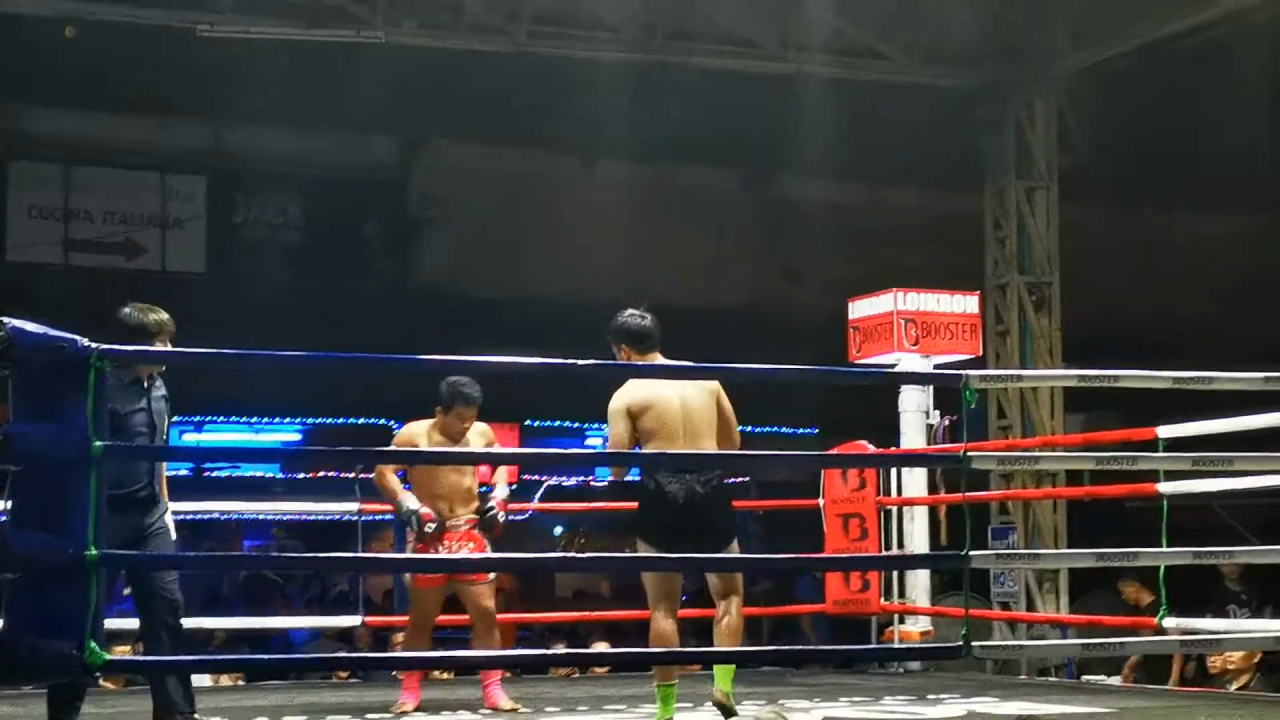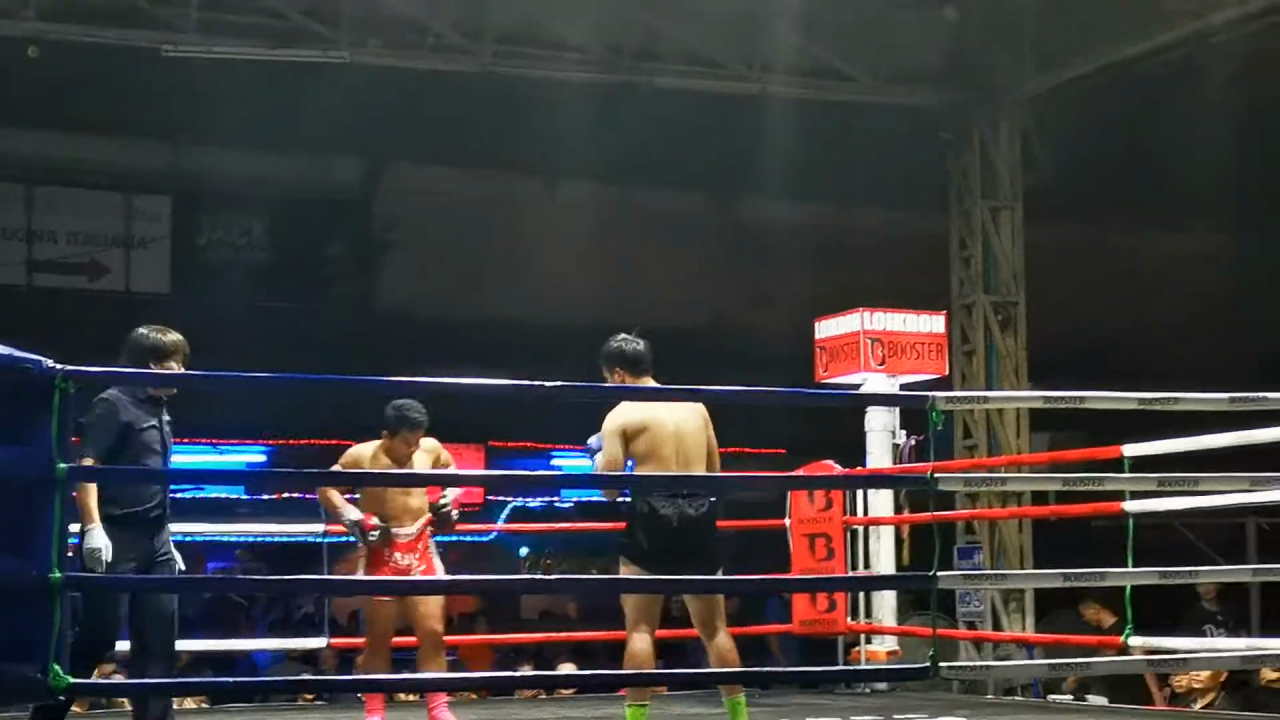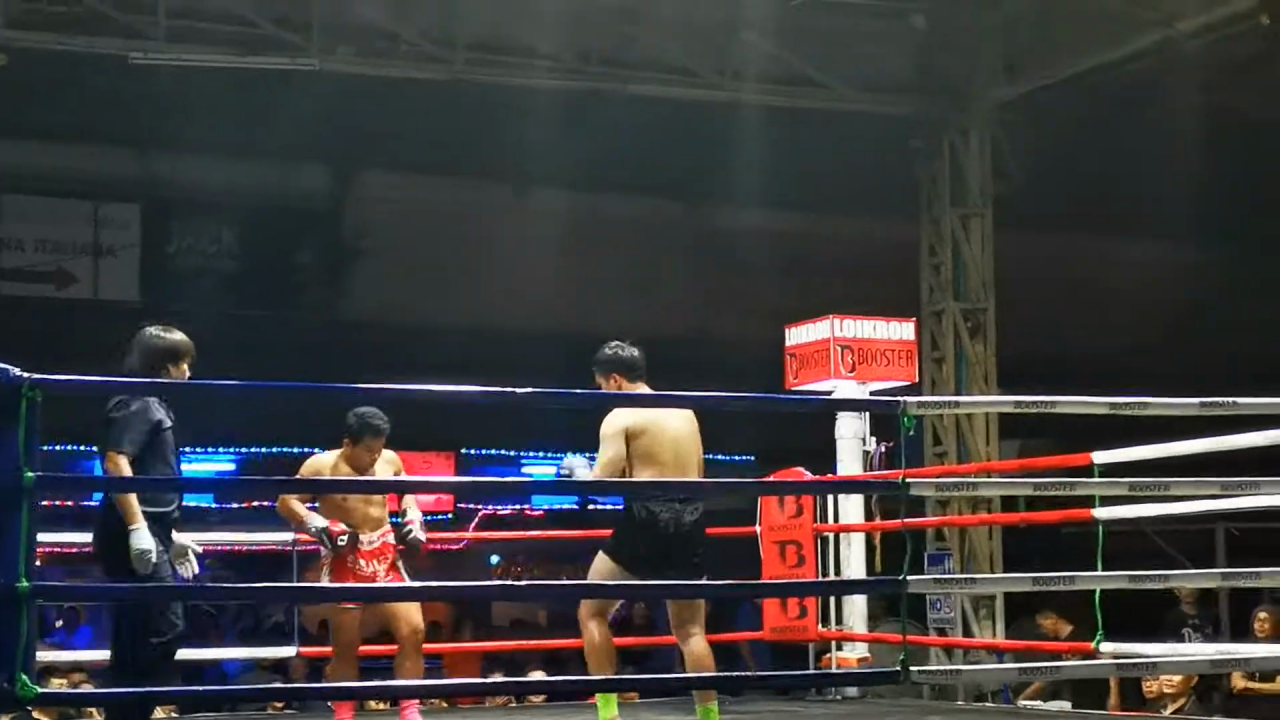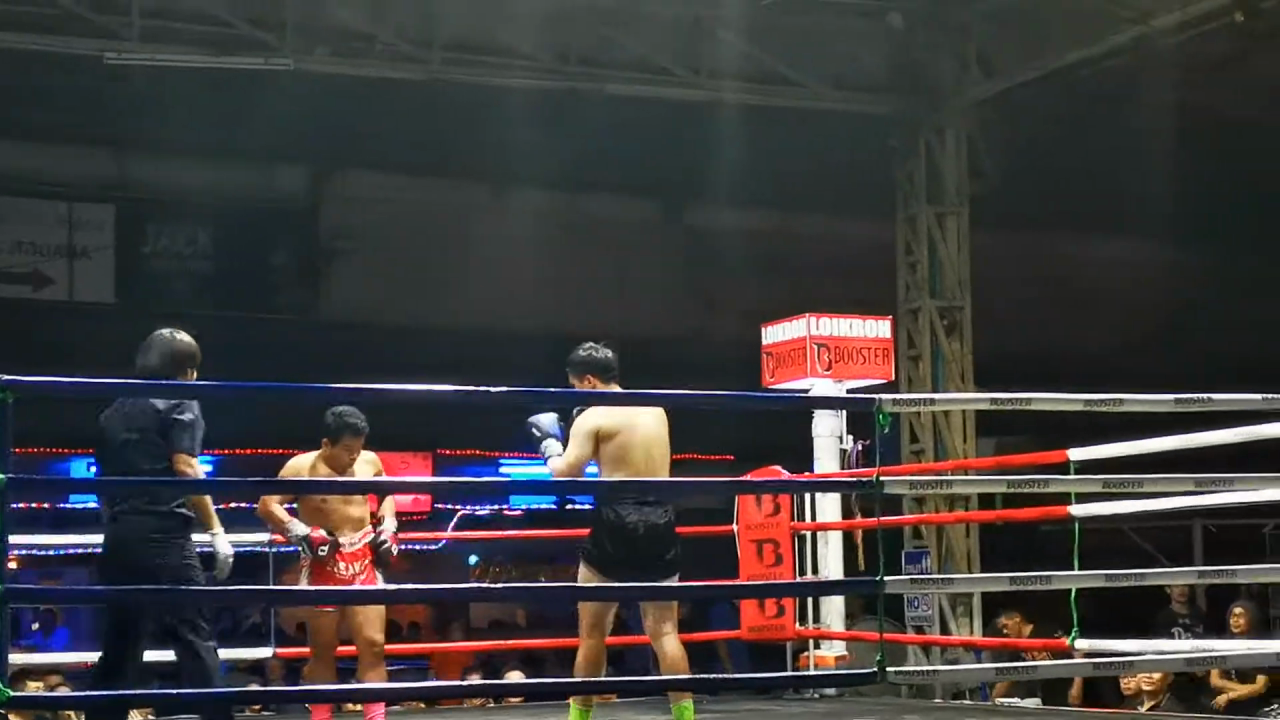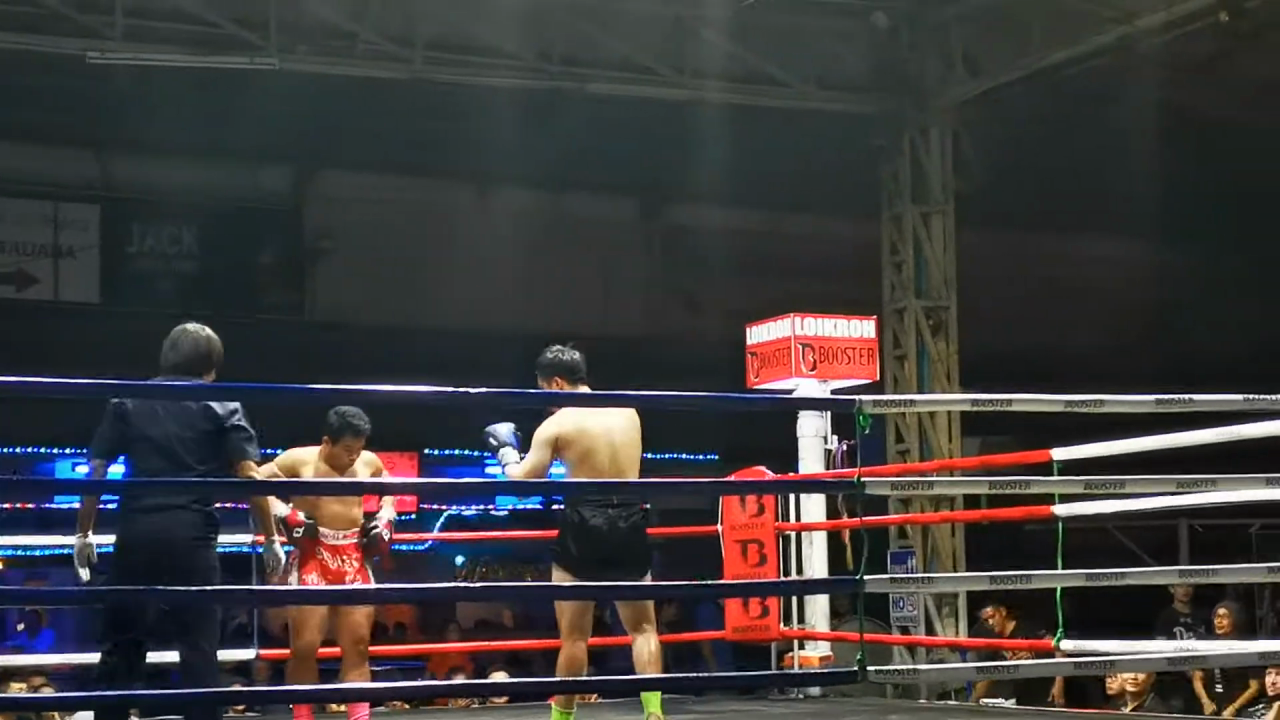
dt=0.2s
person 1, frame 1
left shoulder: (157, 389)
right shoulder: (101, 387)
left wrist: (165, 508)
left hip: (149, 517)
right hip: (105, 517)
left knee: (166, 608)
person 1, frame 2
left shoulder: (159, 410)
right shoulder: (113, 405)
right elbow: (84, 467)
left wrist: (165, 539)
right wrist: (93, 528)
left hip: (154, 539)
right hip: (115, 537)
left knee: (157, 638)
right knee: (99, 636)
person 1, frame 3
left shoulder: (151, 405)
right shoulder: (140, 402)
right elbow: (116, 463)
left wrist: (171, 536)
right wrist: (137, 527)
left hip: (152, 536)
right hip: (137, 538)
left knee: (136, 638)
right knee: (164, 629)
person 1, frame 4
left shoulder: (115, 410)
right shoulder: (181, 404)
left elbow: (103, 479)
right elbow: (185, 468)
right wrist: (215, 531)
left hip: (122, 536)
right hip: (163, 535)
left knee: (120, 644)
right knee: (195, 640)
person 1, frame 5
left shoulder: (126, 402)
right shoulder: (221, 407)
left elbow: (96, 470)
right elbow: (249, 475)
left wrist: (83, 534)
left hip: (136, 531)
right hip: (191, 533)
left knee: (122, 642)
right knee: (199, 646)
person 2, frame 1
left shoulder: (626, 396)
right shoulder: (705, 378)
left elbow: (618, 467)
right elbow: (732, 443)
left wrist: (628, 442)
left hip: (662, 497)
right hip: (710, 493)
left knee: (663, 609)
right knee: (730, 596)
right ankle: (723, 686)
person 2, frame 2
left shoulder: (620, 417)
right shoulder: (694, 404)
left elbow: (609, 487)
right elbow: (713, 470)
left wrist: (600, 456)
left hip: (652, 519)
right hip: (698, 517)
left knee: (639, 629)
right knee: (713, 629)
person 2, frame 3
left shoulder: (619, 418)
right shoulder: (684, 411)
left elbow: (602, 483)
left wrist: (577, 471)
left hip: (645, 521)
right hip: (689, 522)
left knee: (591, 614)
right knee: (691, 632)
person 2, frame 4
left shoulder: (592, 418)
right shoulder: (655, 411)
left elbow: (565, 478)
left wrist: (550, 444)
left hip: (616, 525)
right hip: (660, 524)
left knee: (593, 634)
right knee: (664, 633)
person 2, frame 5
left shoulder: (556, 426)
right shoulder: (627, 411)
left elbow: (522, 484)
left wrist: (505, 451)
left hip: (584, 527)
right hip: (630, 525)
left knee: (574, 637)
right knee: (644, 628)
person 3, frame 1
left shoulder: (482, 433)
right shoulder: (415, 434)
left elbow: (502, 462)
right elbow: (383, 472)
left wrist: (499, 496)
right wrist: (412, 508)
left hip: (470, 534)
right hip: (431, 537)
left knee: (486, 615)
right knee: (421, 620)
left ankle: (493, 692)
right ankle: (410, 691)
person 3, frame 2
left shoulder: (430, 449)
right shoulder: (361, 456)
left elbow: (450, 468)
right elbow: (326, 489)
left wrist: (450, 496)
right wrist: (355, 519)
left hip: (421, 550)
right hip: (381, 553)
left knee: (432, 633)
right knee: (379, 640)
person 3, frame 3
left shoulder: (389, 461)
right shoulder: (321, 465)
left elbow: (408, 491)
right elbow: (286, 502)
left wrist: (414, 518)
right wrist: (321, 526)
left hip: (385, 558)
right hip: (344, 563)
left knee: (413, 632)
right knee: (345, 648)
person 3, frame 4
left shoulder: (370, 462)
right shoulder: (301, 467)
left elbow: (387, 494)
right elbow: (267, 505)
left wrist: (388, 527)
right wrist: (302, 533)
left hip: (364, 561)
right hip: (323, 565)
left knee: (373, 645)
right knee: (323, 649)
person 3, frame 5
left shoulder: (369, 463)
right shoulder: (299, 459)
left elbow: (389, 490)
left wrist: (386, 518)
right wrist: (283, 513)
left hip: (354, 560)
right hip: (312, 559)
left knee: (357, 645)
right knee: (304, 648)
